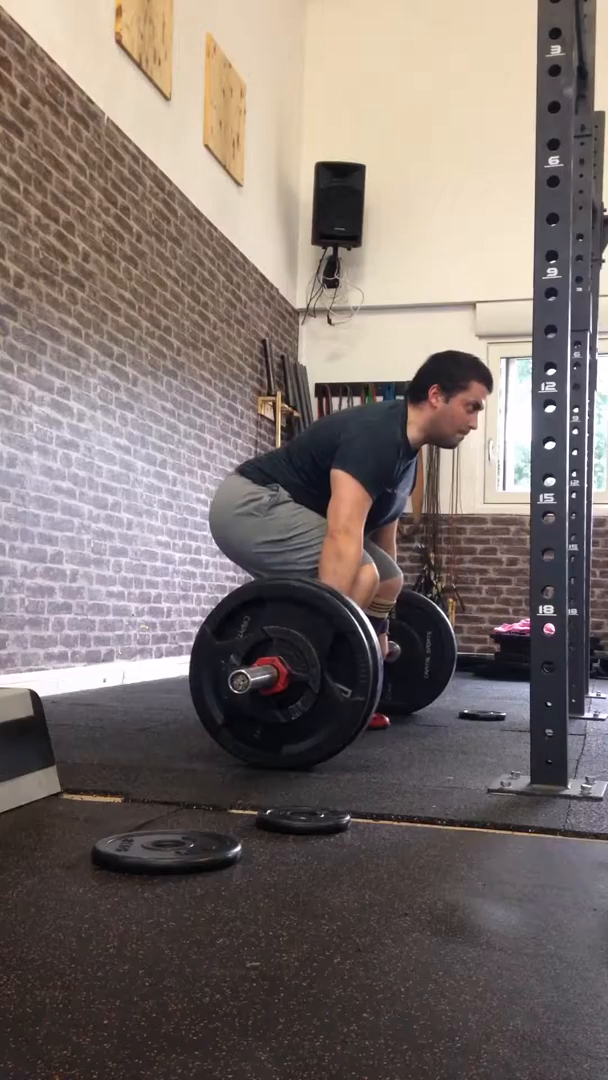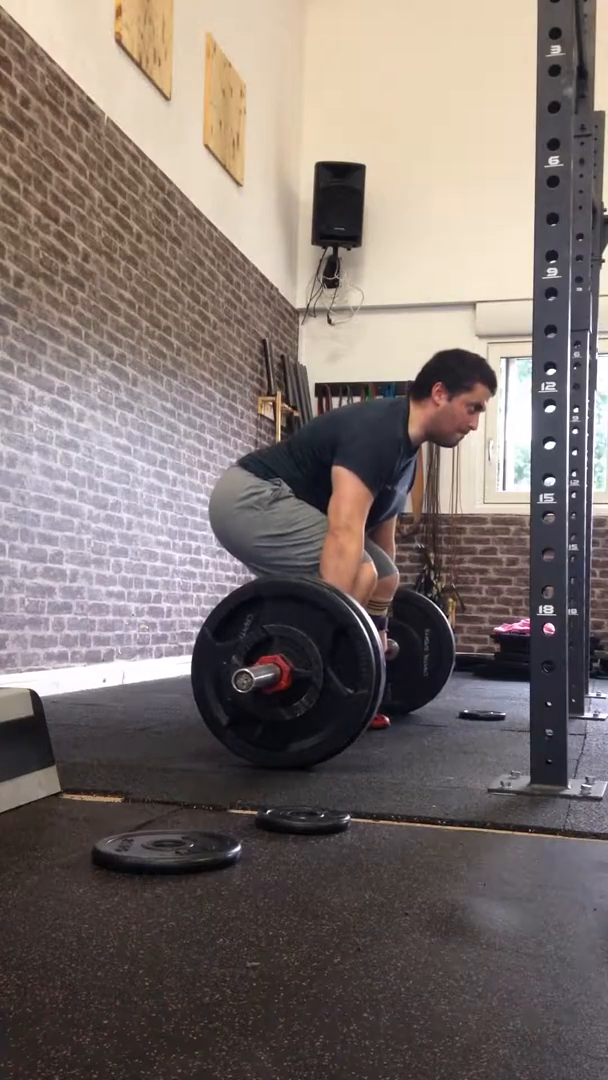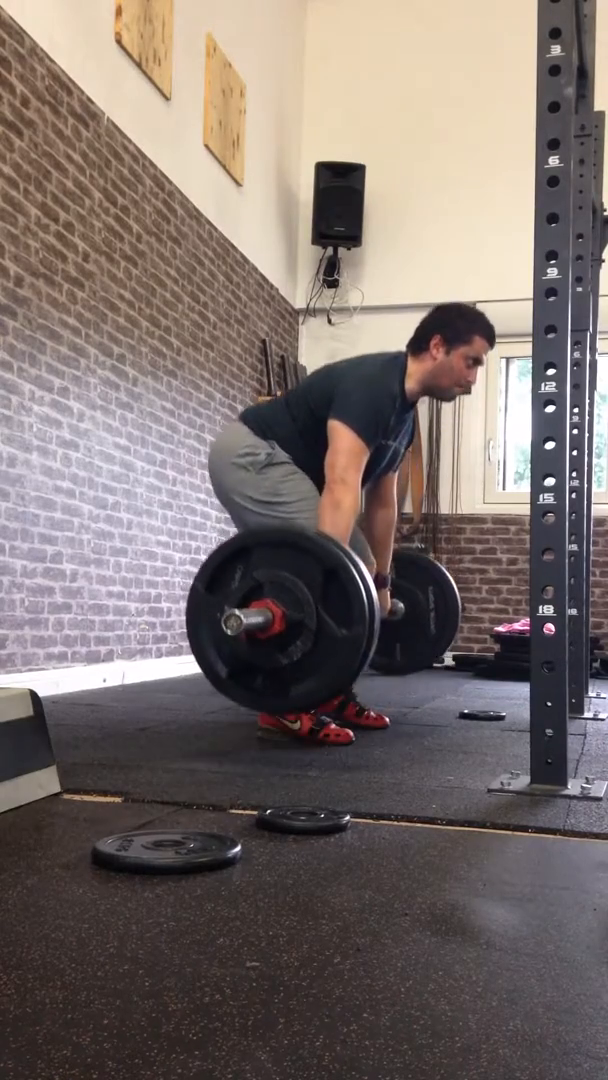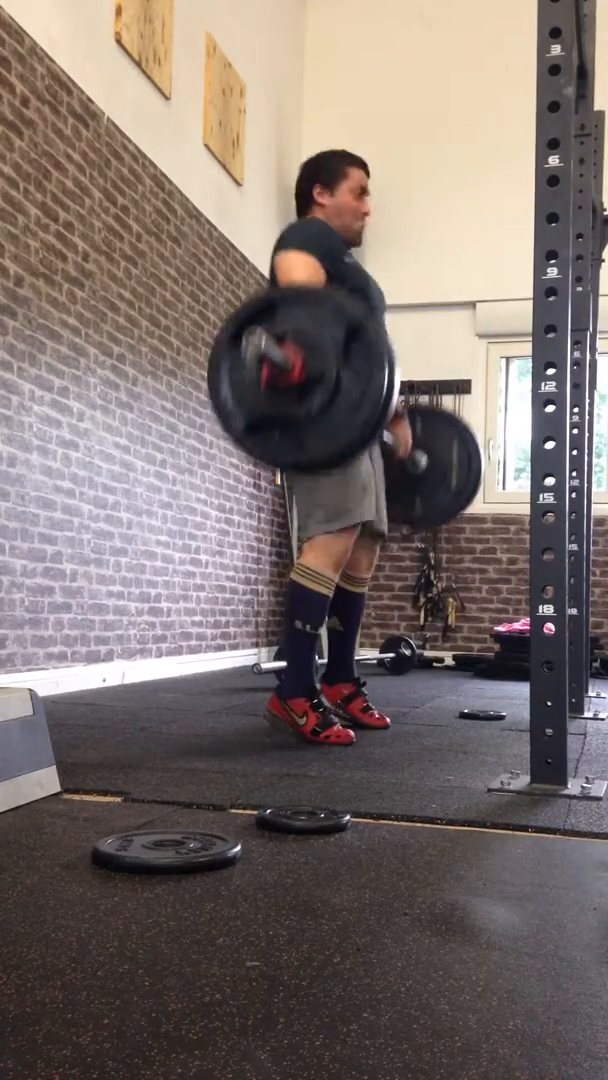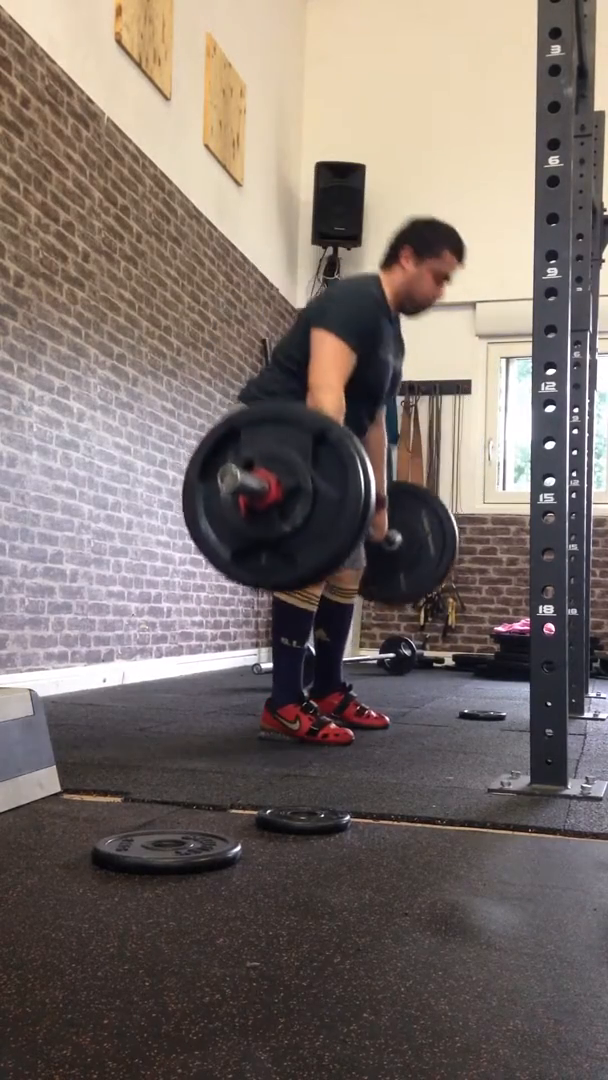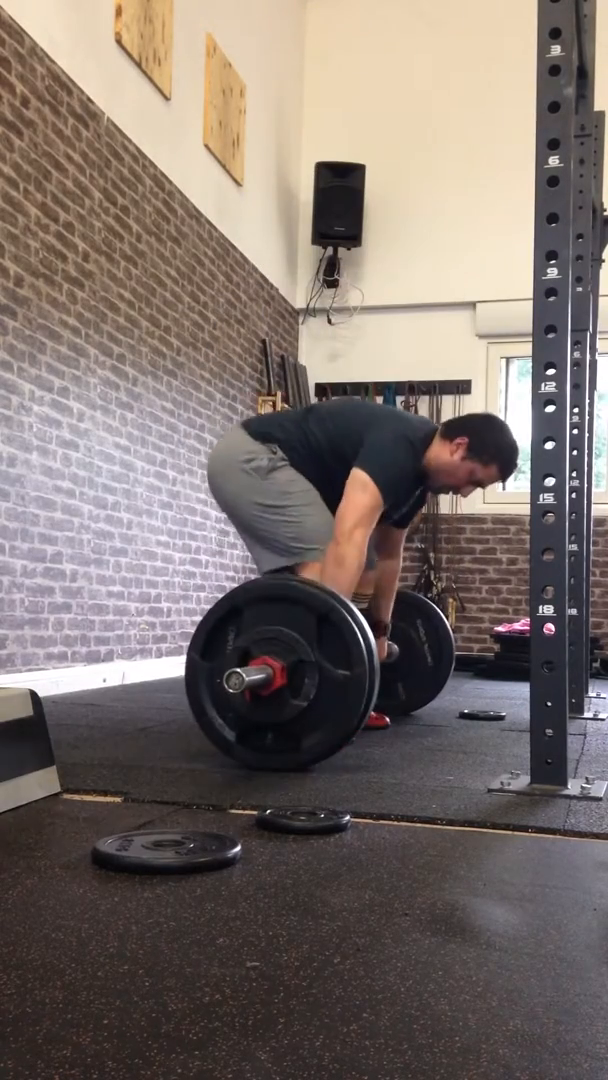
dt=0.7s
person 1, frame 1
left shoulder: (404, 452)
right shoulder: (375, 435)
left elbow: (382, 537)
right elbow: (344, 535)
left wrist: (380, 632)
left hip: (273, 510)
right hip: (250, 505)
left knee: (388, 580)
right knee: (358, 575)
person 1, frame 2
left shoulder: (404, 449)
right shoulder: (376, 432)
left elbow: (381, 537)
right elbow: (344, 534)
left wrist: (378, 628)
left hip: (269, 503)
right hip: (249, 498)
left knee: (384, 577)
right knee: (355, 574)
person 1, frame 3
left shoulder: (403, 407)
right shoulder: (371, 386)
left elbow: (382, 501)
right elbow: (342, 488)
left wrist: (381, 581)
left hip: (283, 464)
right hip: (252, 454)
left ankle: (330, 693)
person 1, frame 4
left shoulder: (339, 258)
right shoulder: (310, 237)
right elbow: (299, 286)
left wrist: (393, 414)
left knee: (361, 549)
right knee: (334, 538)
left ankle: (340, 683)
right ankle: (295, 694)
person 1, frame 5
left shoulder: (390, 329)
right shoulder: (356, 301)
left elbow: (371, 423)
right elbow: (325, 387)
left wrist: (378, 502)
left knee: (346, 565)
left ankle: (328, 692)
right ankle: (284, 706)
person 1, frame 6
left shoulder: (417, 475)
right shoulder: (400, 446)
left elbow: (389, 555)
right elbow: (350, 537)
left wrist: (380, 630)
left hip: (267, 467)
right hip: (250, 459)
left knee: (364, 572)
right knee: (328, 565)
